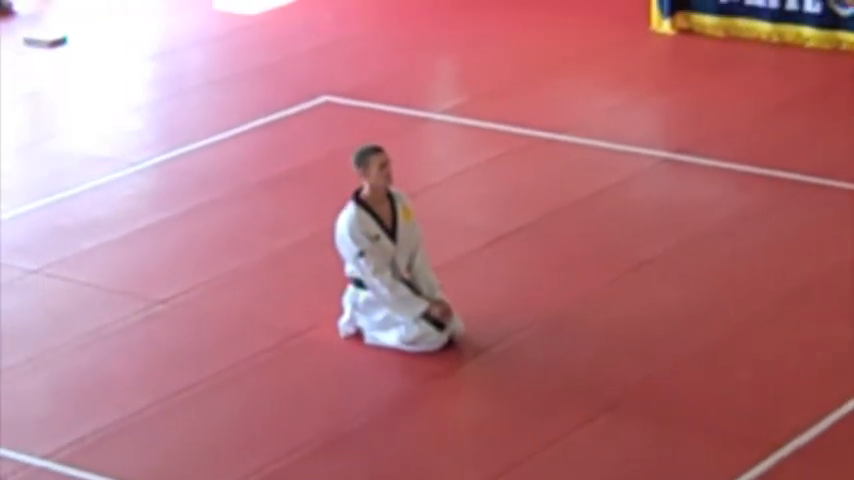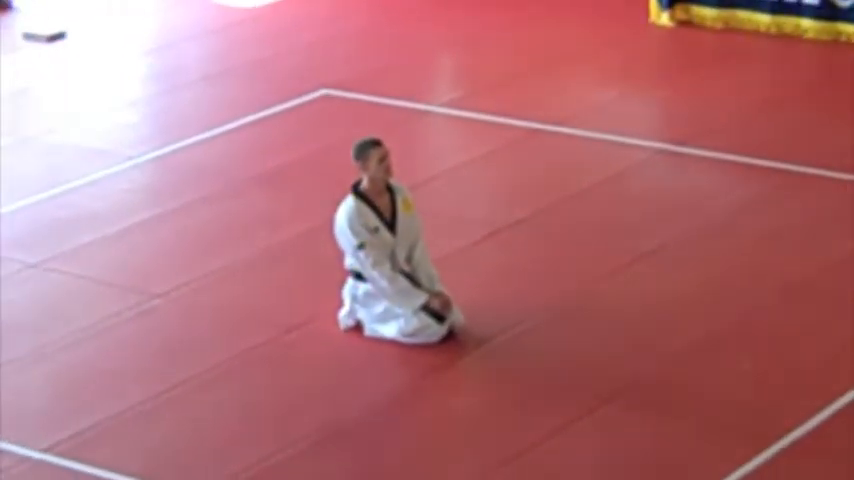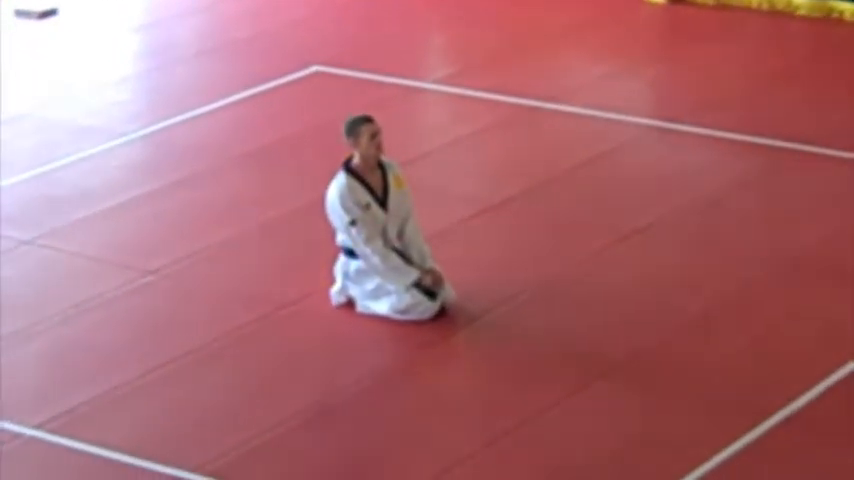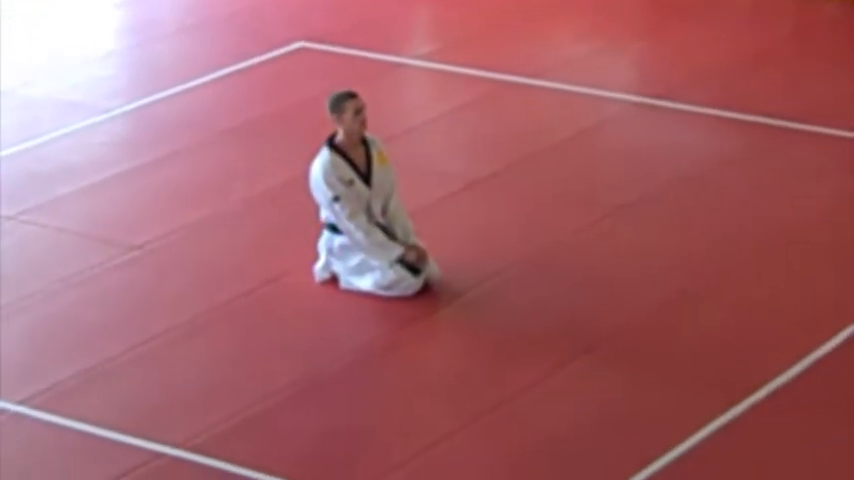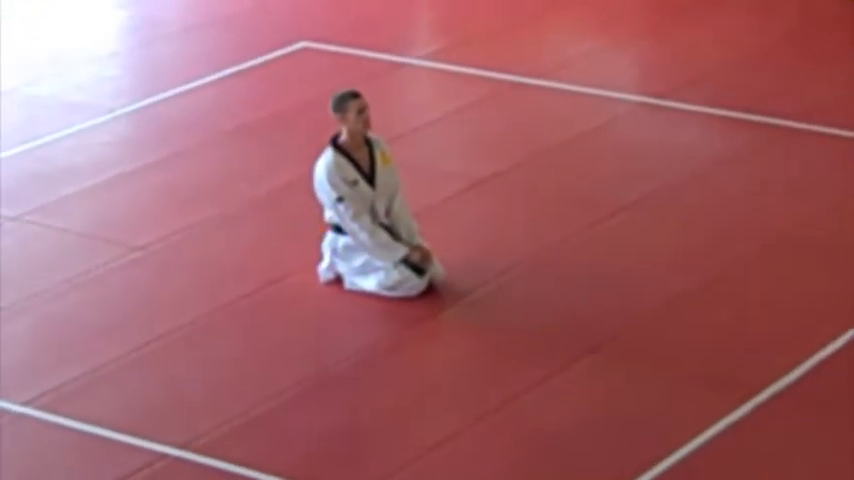
dt=0.3s
person 1, frame 1
left shoulder: (399, 201)
right shoulder: (351, 222)
left elbow: (417, 254)
right elbow: (377, 278)
left wrist: (434, 296)
right wrist: (425, 308)
left hip: (403, 284)
right hip: (374, 297)
left knee: (453, 328)
right knee: (433, 337)
right ankle: (363, 322)
person 1, frame 2
left shoulder: (399, 193)
right shoulder: (351, 215)
left elbow: (416, 246)
right elbow: (377, 271)
left wrist: (434, 288)
right wrist: (424, 300)
left hip: (404, 277)
right hip: (374, 289)
left knee: (453, 319)
right knee: (433, 329)
right ankle: (363, 314)
person 1, frame 3
left shoulder: (390, 170)
right shoulder: (342, 192)
left elbow: (408, 223)
right elbow: (368, 247)
left wrist: (426, 265)
right wrist: (416, 276)
left hip: (395, 253)
right hip: (365, 266)
left knee: (444, 296)
right knee: (425, 305)
right ankle: (354, 291)
person 1, frame 4
left shoulder: (374, 146)
right shoulder: (326, 168)
left elbow: (391, 199)
right elbow: (352, 224)
left wrist: (410, 241)
right wrist: (400, 253)
left hip: (379, 229)
right hip: (349, 242)
left knee: (429, 273)
right knee: (408, 281)
right ankle: (339, 267)
person 1, frame 5
left shoulder: (377, 146)
right shoulder: (329, 168)
left elbow: (395, 200)
right elbow: (355, 224)
left wrist: (414, 242)
right wrist: (404, 253)
left hip: (383, 229)
right hip: (353, 242)
left knee: (433, 273)
right knee: (412, 282)
right ankle: (344, 268)
